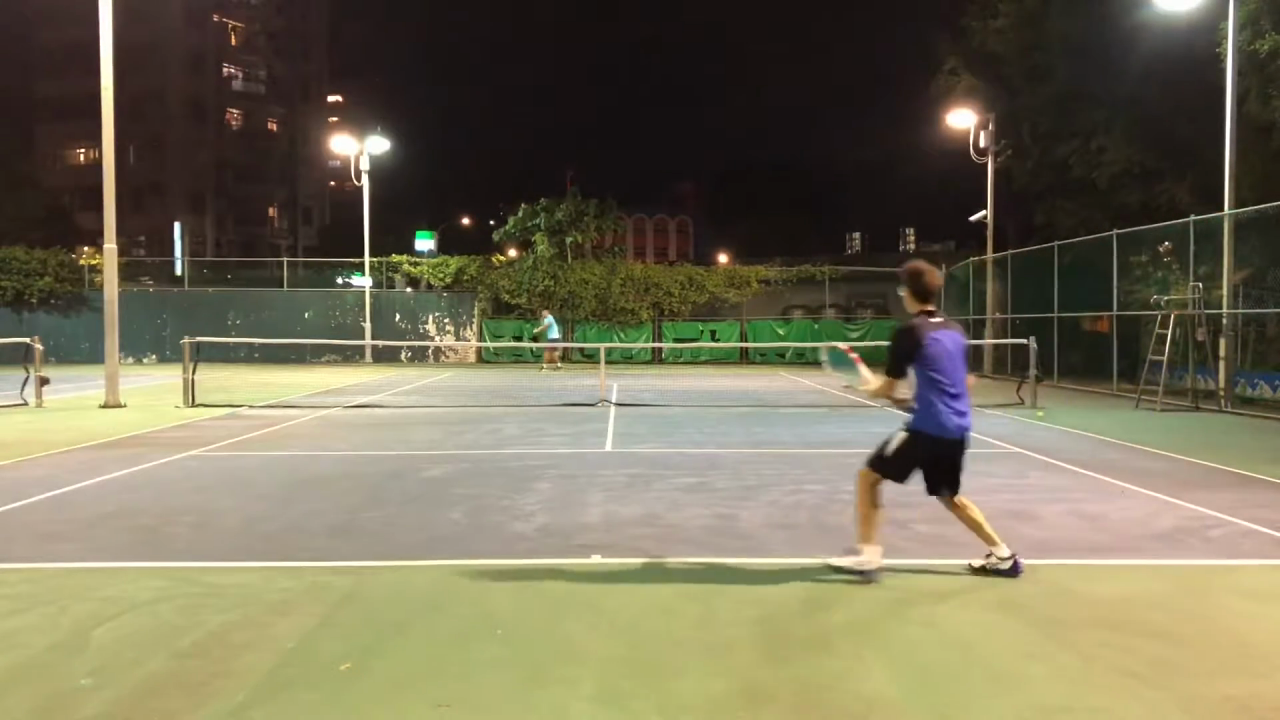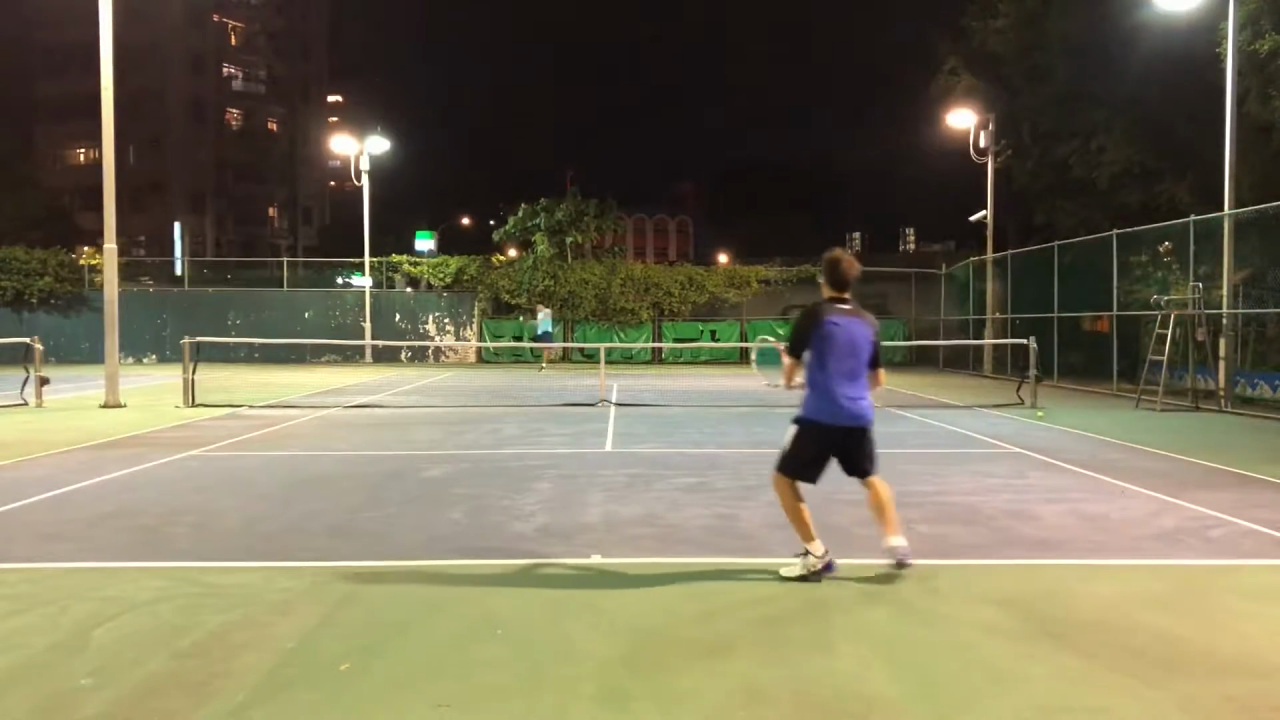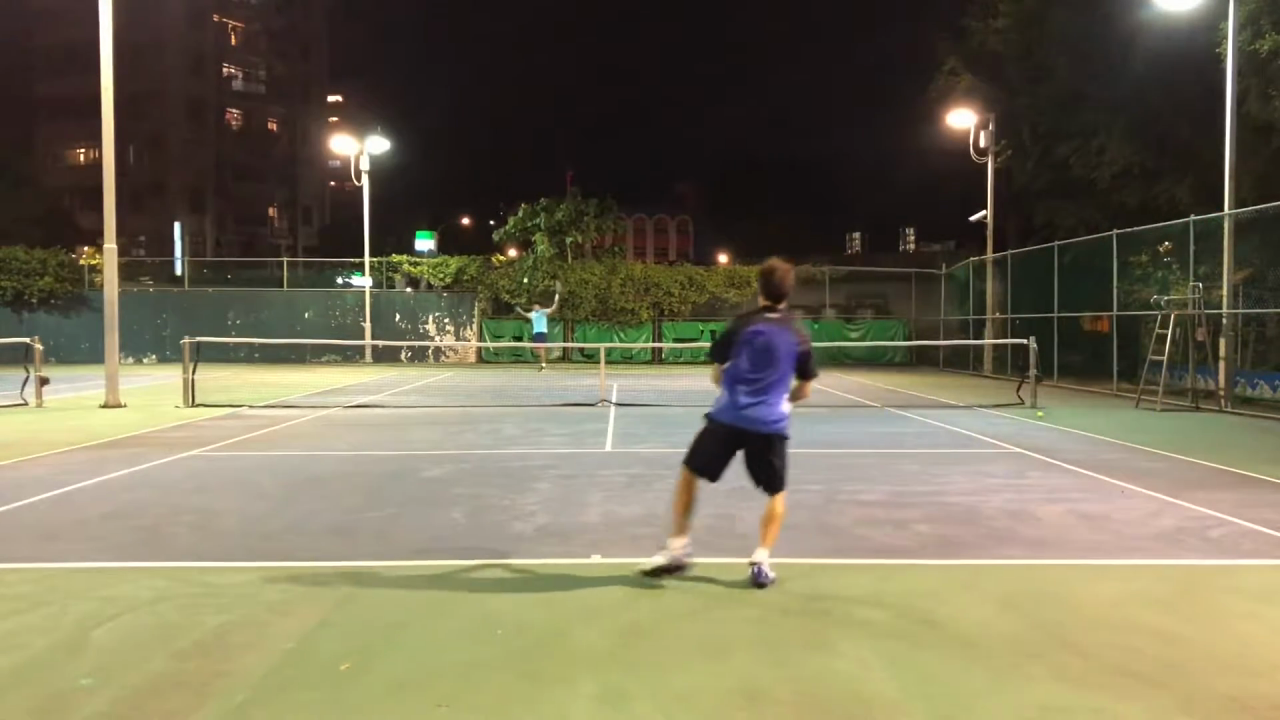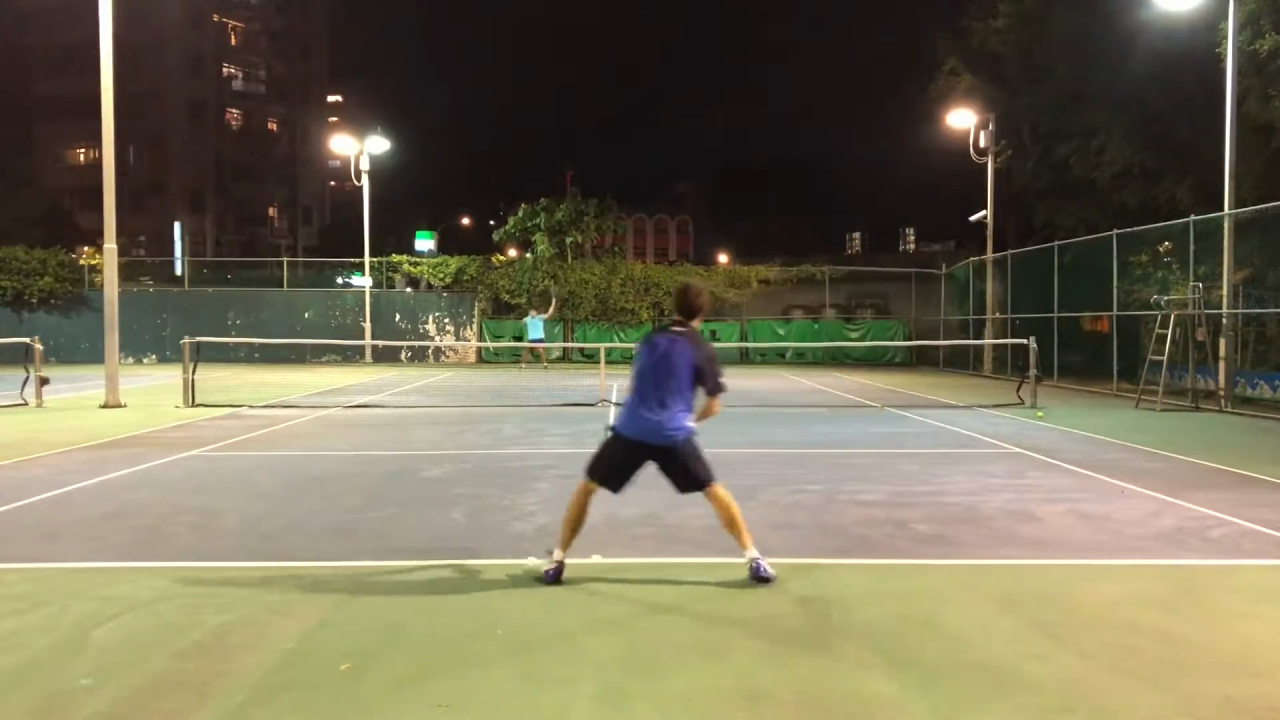
dt=0.2s
person 1, frame 1
left shoulder: (909, 331)
right shoulder: (956, 331)
left elbow: (887, 388)
left wrist: (874, 390)
left hip: (926, 427)
right hip: (958, 428)
left knee: (866, 478)
right knee: (950, 497)
left ankle: (869, 554)
right ankle: (1002, 554)
person 1, frame 2
left shoulder: (814, 315)
right shoulder: (868, 324)
left elbow: (791, 369)
right elbow: (879, 378)
left wrist: (789, 379)
left hip: (819, 415)
right hip: (858, 417)
left knee: (784, 481)
right knee: (871, 478)
left ankle: (816, 553)
right ankle: (895, 542)
person 1, frame 3
left shoulder: (740, 324)
right shoulder: (798, 335)
left elbow: (717, 376)
right elbow: (805, 390)
left hip: (728, 418)
right hip: (770, 425)
left knee: (689, 477)
right knee: (775, 495)
left ankle: (678, 548)
right ankle: (760, 561)
person 1, frame 4
left shoulder: (651, 339)
right shoulder: (702, 350)
right elbow: (712, 408)
right wrist: (691, 417)
left hip: (630, 430)
right hip: (672, 435)
left knee: (587, 488)
right knee: (714, 492)
left ankle: (558, 561)
right ankle: (752, 557)
